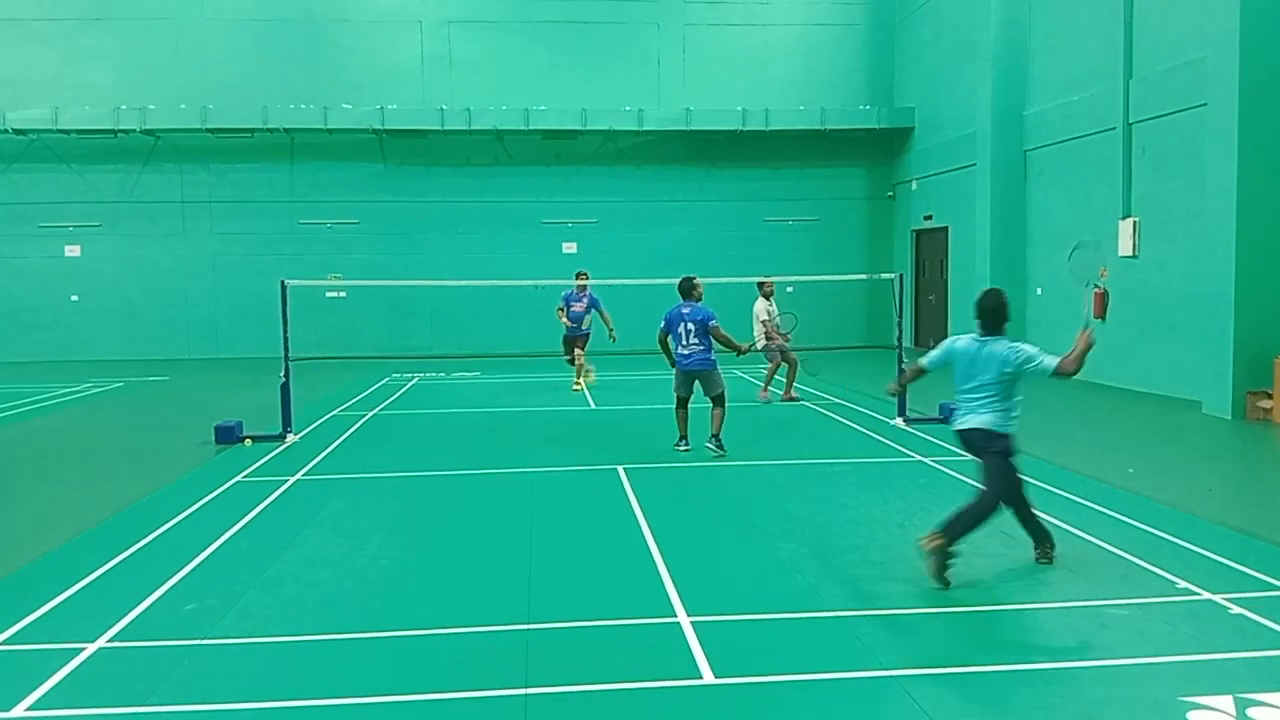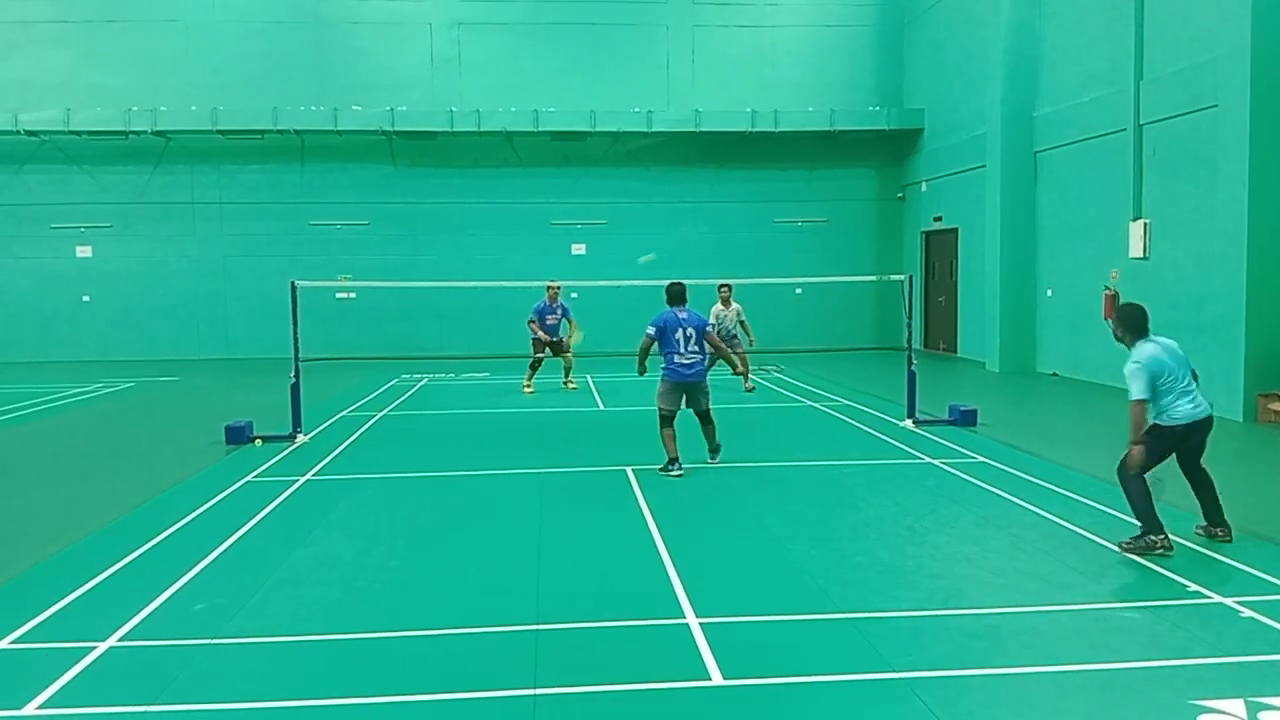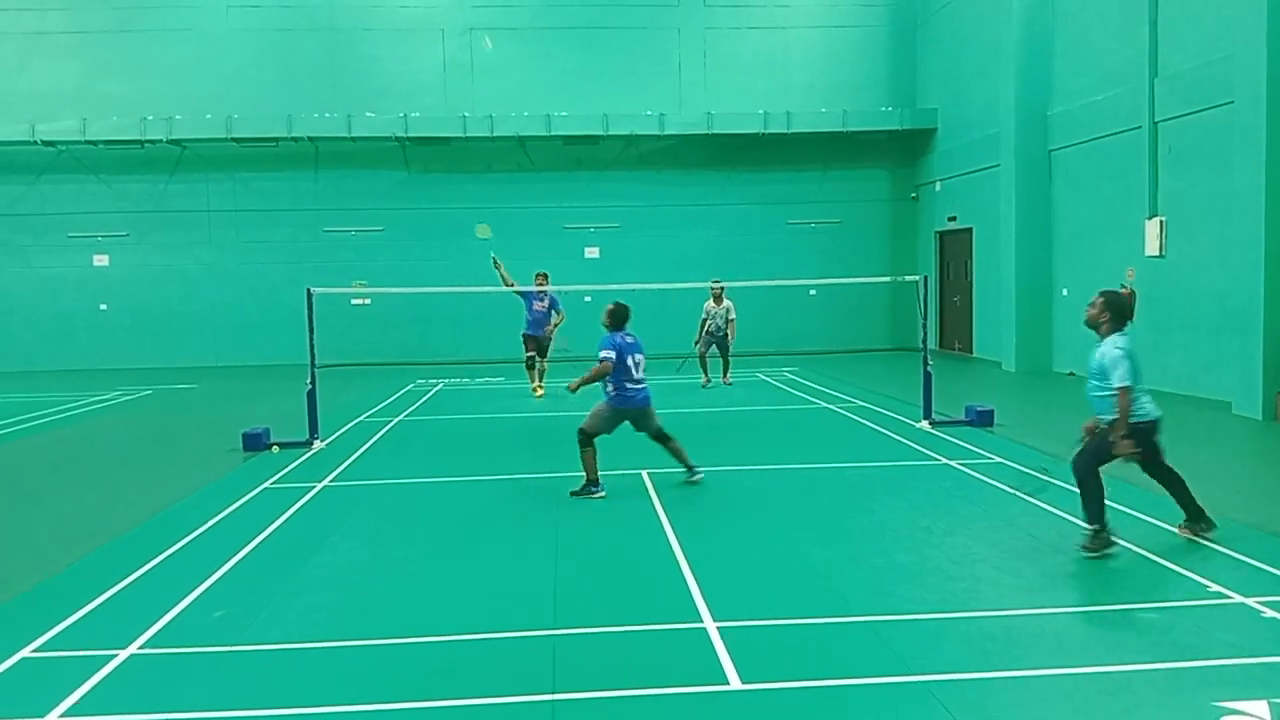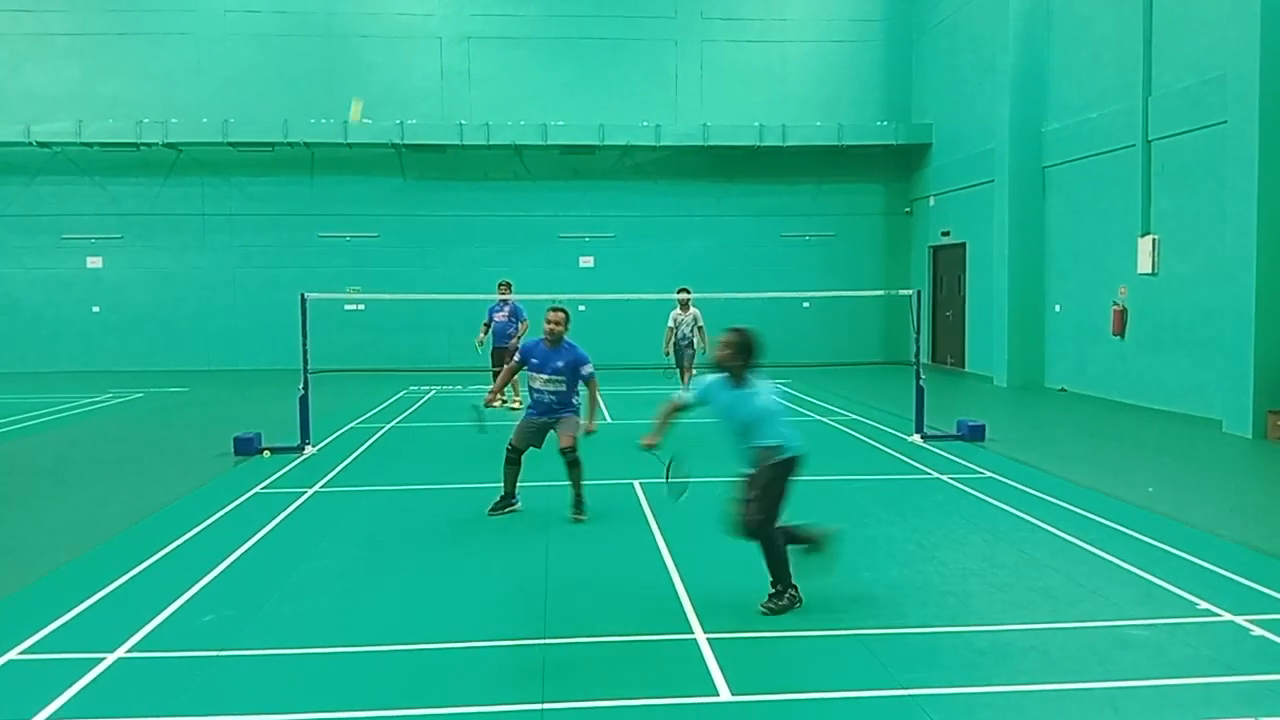
dt=0.7s
person 1, frame 1
left shoulder: (956, 345)
right shoulder: (1017, 353)
left elbow: (919, 369)
right elbow: (1067, 368)
left wrist: (899, 385)
right wrist: (1084, 345)
left hip: (965, 429)
right hip: (993, 433)
left knee: (1010, 486)
right knee: (992, 497)
left ankle: (1041, 541)
right ankle: (939, 541)
person 1, frame 2
left shoulder: (1137, 363)
right shoulder: (1169, 345)
left elbow: (1139, 406)
right elbow: (1193, 377)
left wrist: (1136, 444)
left hip: (1173, 425)
right hip: (1202, 417)
left knee: (1128, 472)
right knee: (1192, 468)
left ankle: (1154, 535)
right ankle: (1218, 526)
person 1, frame 3
left shoulder: (1114, 350)
right shoulder: (1108, 345)
left elbow: (1124, 393)
left wrist: (1121, 436)
right wrist: (1097, 420)
left hip: (1134, 424)
right hip: (1144, 420)
left knee: (1083, 465)
right knee: (1157, 468)
left ankle: (1100, 532)
right ankle: (1198, 519)
person 1, frame 4
left shoulder: (760, 399)
right shoulder: (713, 384)
left elbow: (769, 451)
right elbow: (677, 404)
left wrist: (752, 496)
right wrist: (657, 433)
left hip: (780, 458)
right hip: (759, 462)
left knee: (760, 523)
right knee: (751, 525)
left ankle: (785, 591)
right ankle: (809, 538)
person 2, frame 1
left shoulder: (671, 313)
right shoulder: (705, 313)
left elbow: (661, 338)
right elbow: (720, 337)
left wrist: (670, 358)
right wrist: (740, 348)
left hip: (682, 365)
right hip: (705, 364)
left knee: (681, 402)
right knee: (718, 401)
left ankle: (683, 440)
right ankle: (714, 438)
person 2, frame 2
left shoulder: (661, 319)
right shoulder: (699, 319)
left elbow: (645, 345)
right elbow: (717, 345)
left wrist: (641, 365)
right wrist: (735, 366)
left hip: (672, 376)
right hip: (697, 375)
left knee: (666, 419)
right knee: (704, 415)
left ankle: (674, 462)
right ankle: (713, 451)
person 2, frame 3
left shoulder: (608, 341)
right shoulder: (633, 340)
left elbow: (604, 368)
left wrist: (579, 382)
right wrist: (603, 377)
left hip: (619, 401)
right hip: (642, 400)
left knee: (585, 434)
right knee: (659, 435)
left ankle: (593, 484)
right ankle: (691, 469)
person 2, frame 4
left shoulder: (576, 354)
right shoulder: (530, 347)
left elbow: (592, 386)
right elbow: (510, 369)
left wrist: (591, 419)
right wrist: (494, 392)
left hip: (565, 413)
right hip: (536, 412)
left knee: (568, 451)
right knee: (513, 451)
left ankle: (578, 499)
right ankle: (509, 498)
